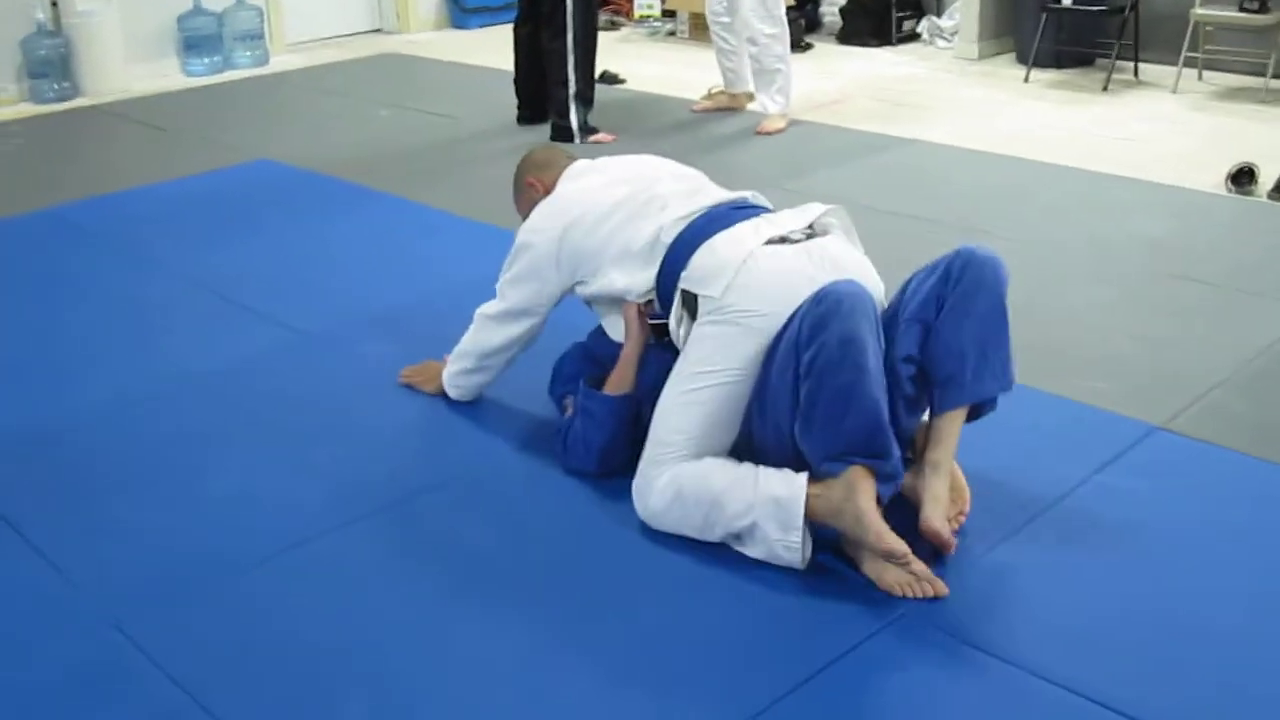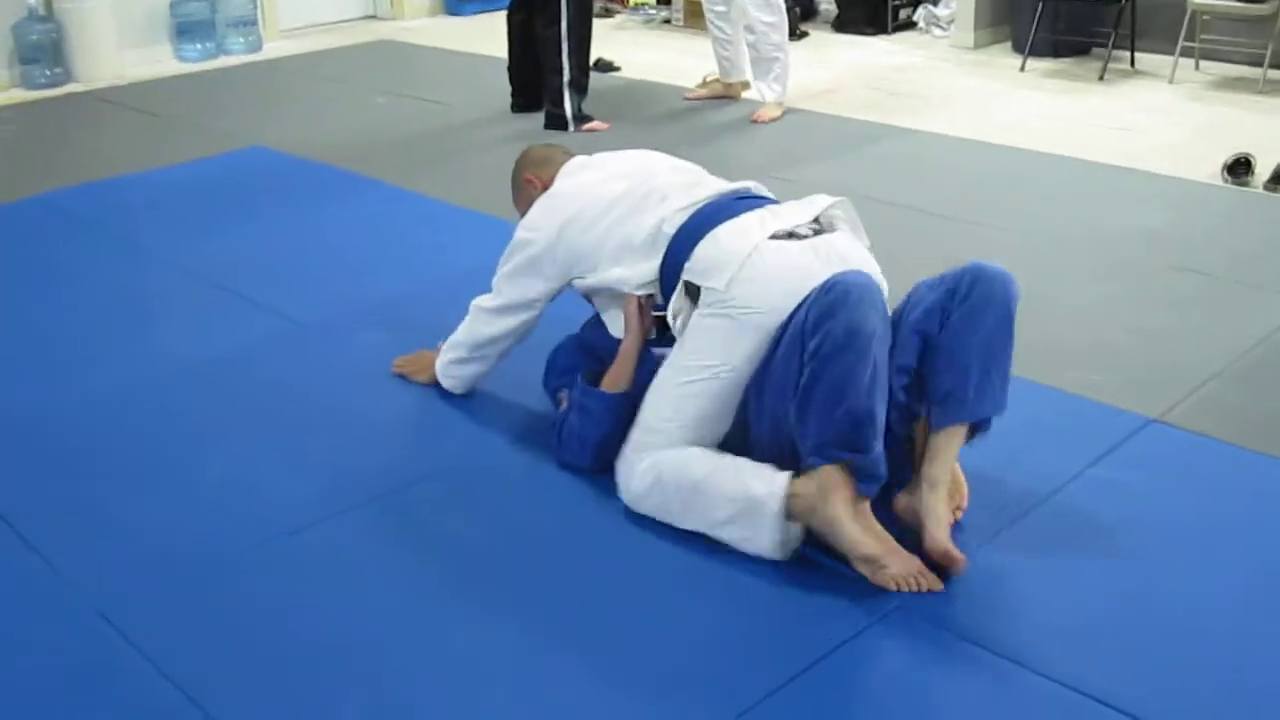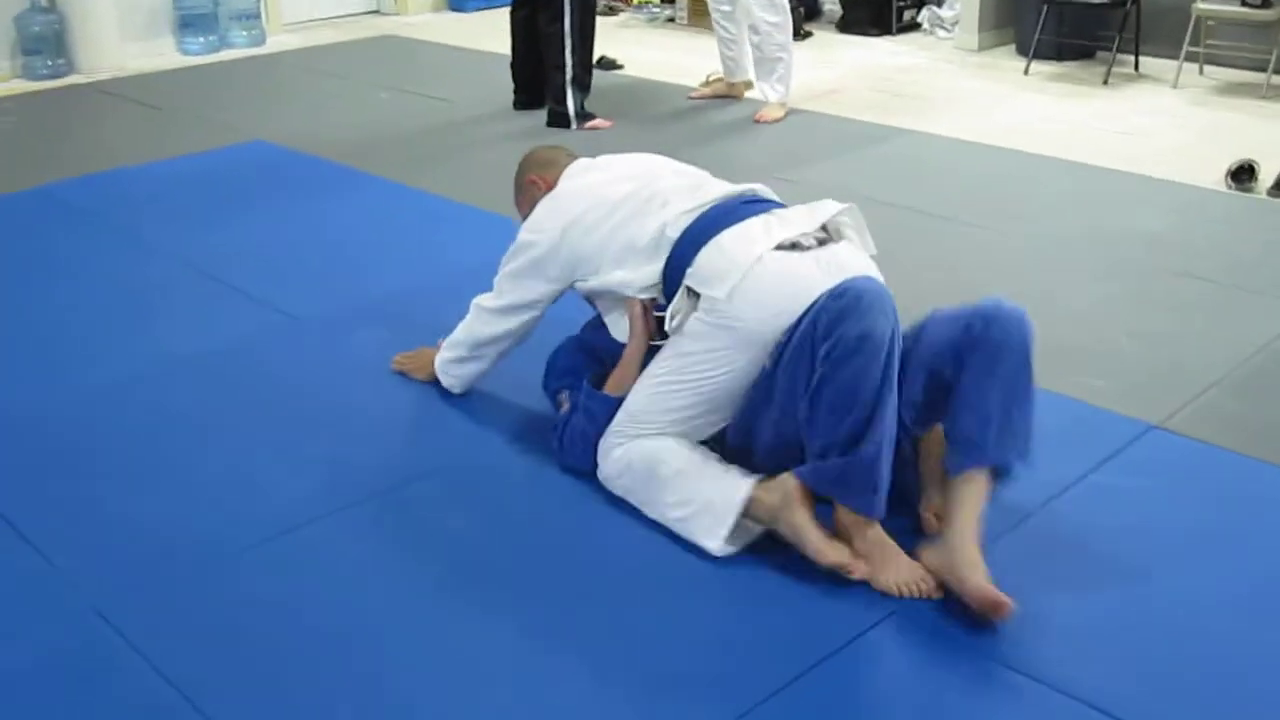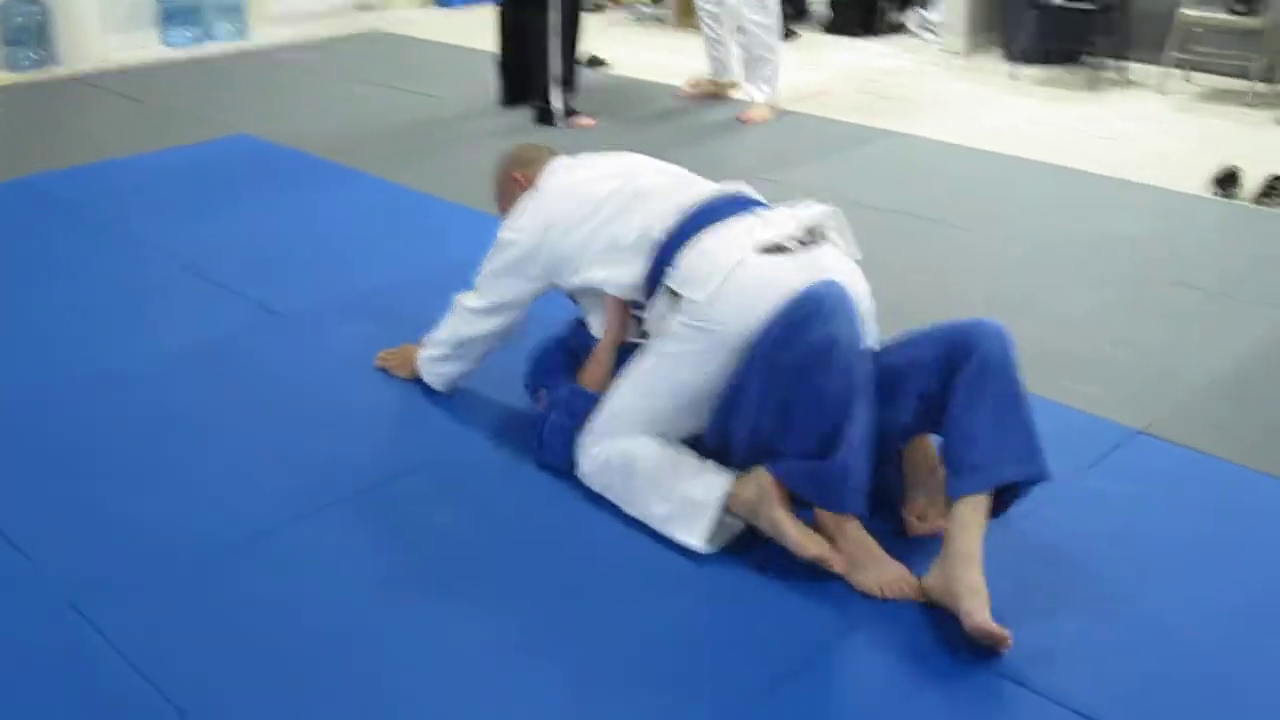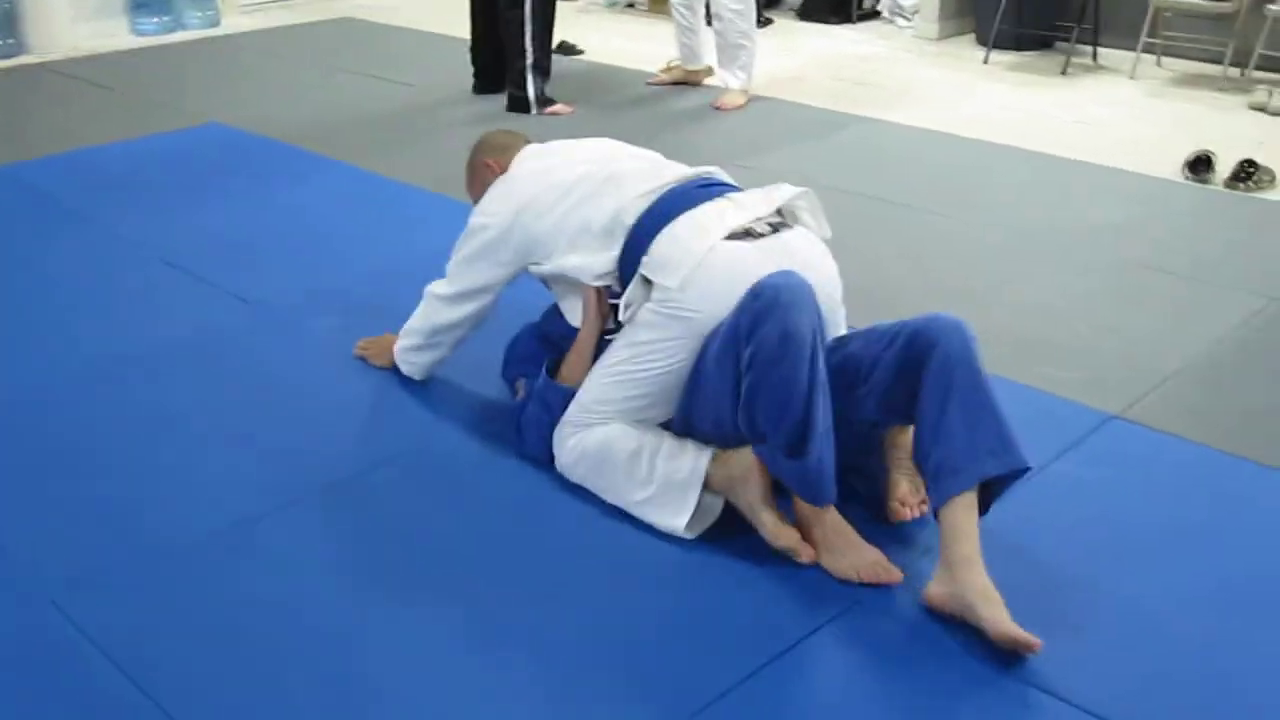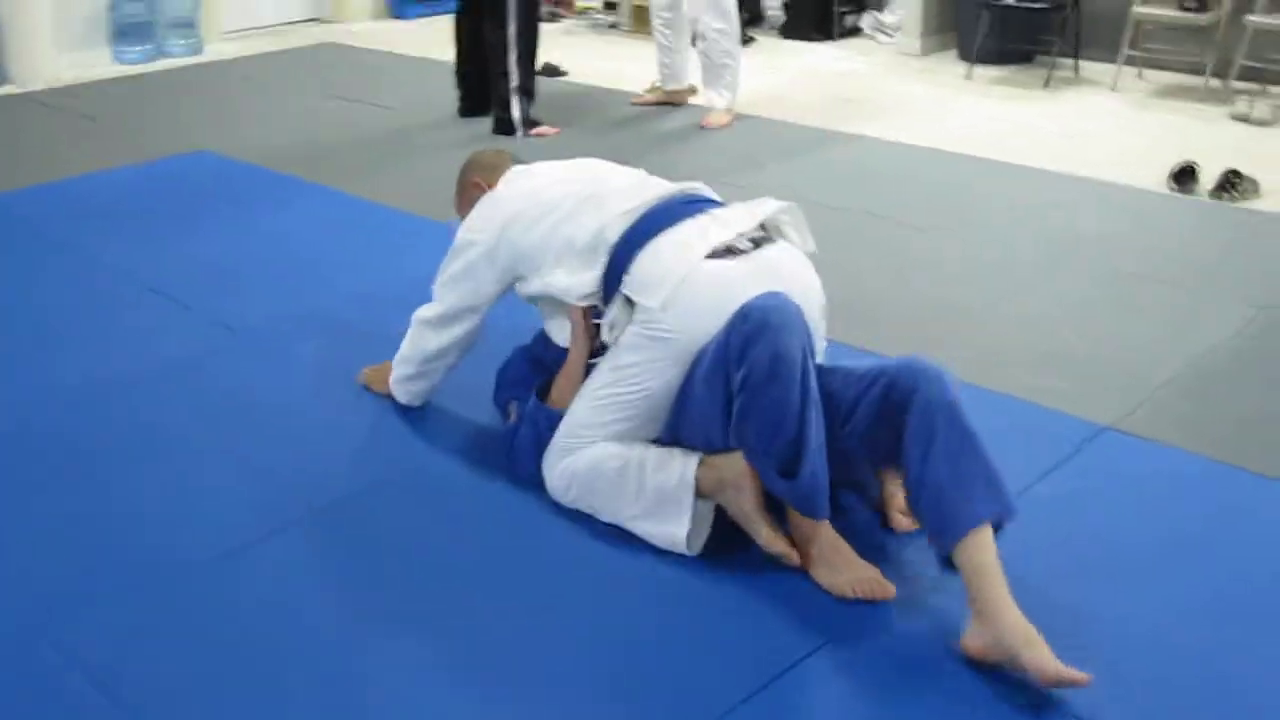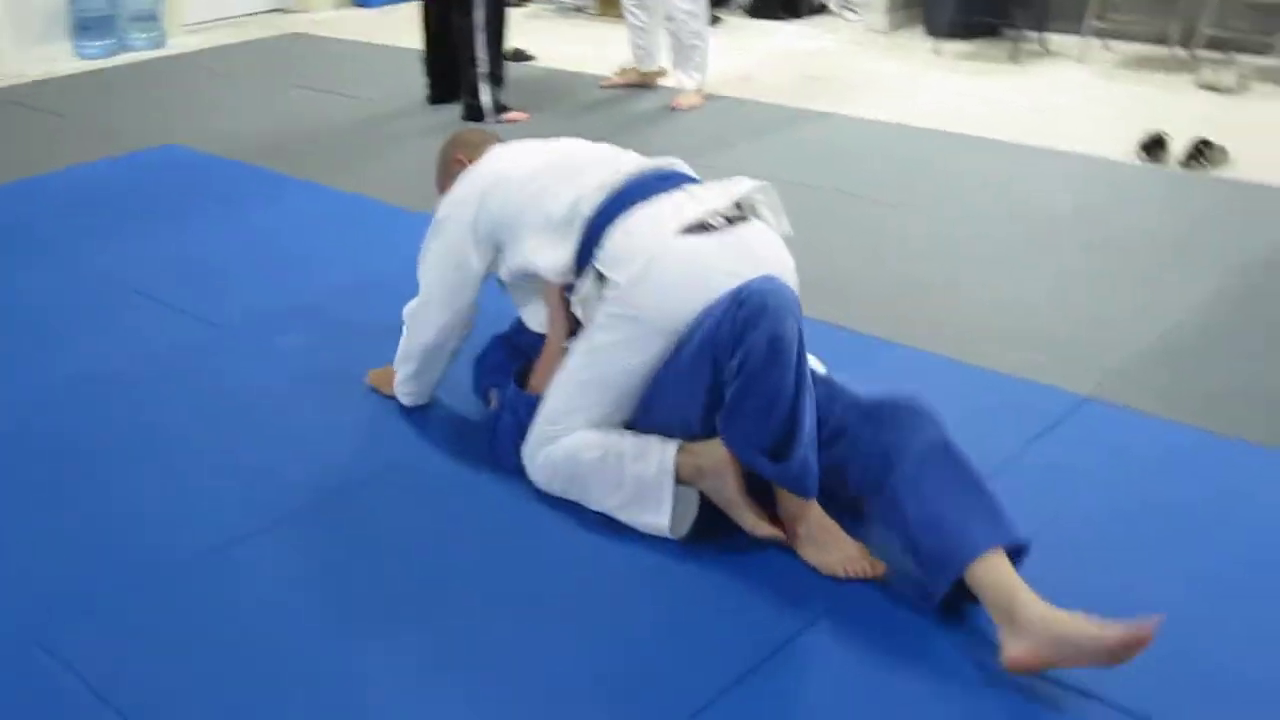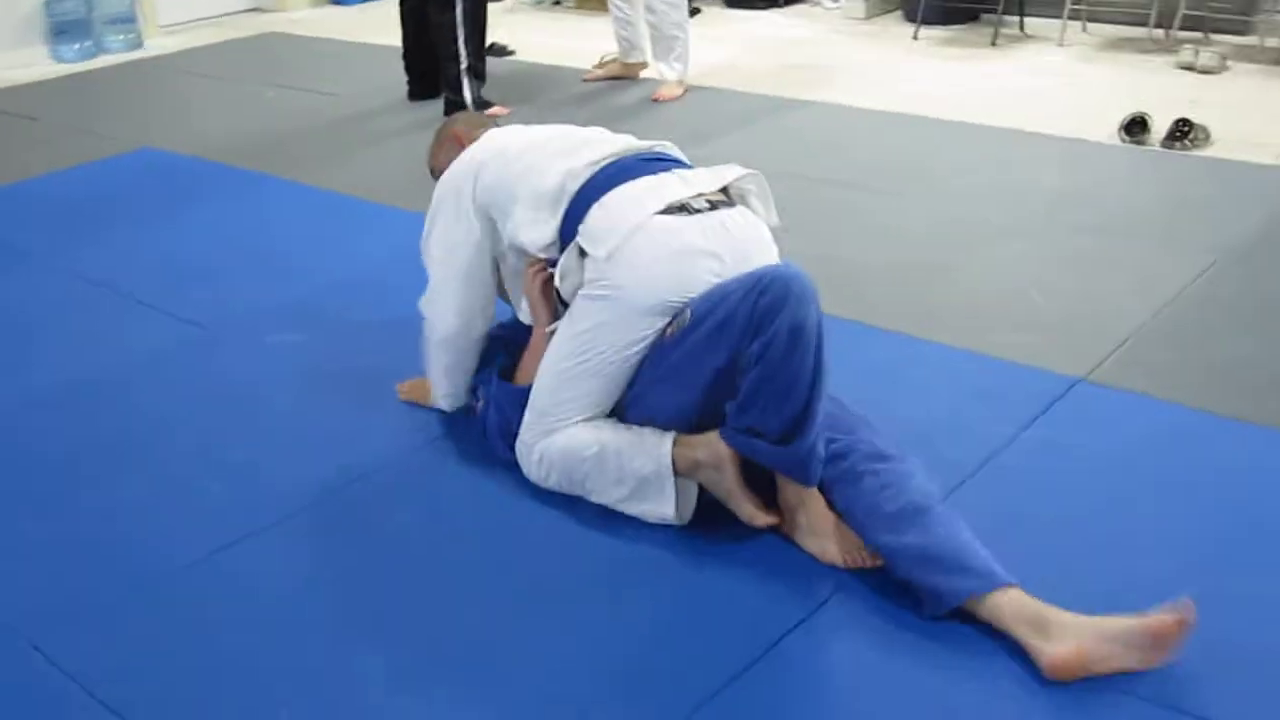
dt=0.1s
person 1, frame 1
right shoulder: (596, 357)
right elbow: (591, 456)
right wrist: (634, 339)
left hip: (860, 418)
right hip: (769, 429)
left knee: (975, 269)
right knee: (843, 304)
left ankle: (930, 474)
person 1, frame 2
right shoulder: (596, 347)
right elbow: (584, 449)
right wrist: (634, 335)
left hip: (854, 403)
right hip: (768, 422)
left knee: (985, 287)
right knee: (849, 293)
left ankle: (929, 497)
person 1, frame 3
right shoulder: (589, 350)
right elbow: (584, 451)
right wrist: (637, 341)
left hip: (856, 414)
right hip: (762, 426)
left knee: (997, 328)
right knee: (860, 302)
left ankle: (958, 547)
right ankle: (857, 532)
person 1, frame 4
right shoulder: (578, 347)
right elbow: (561, 446)
right wrist: (613, 333)
left hip: (825, 410)
right hip: (742, 426)
left knee: (978, 345)
right knee: (823, 304)
right ankle: (841, 533)
person 1, frame 5
right shoulder: (551, 336)
right elbow: (543, 436)
right wrist: (592, 323)
left hip: (804, 393)
right hip: (712, 412)
left knee: (939, 340)
right knee: (782, 296)
left ankle: (963, 575)
right ankle: (815, 518)
person 1, frame 6
right shoulder: (538, 363)
right elbow: (540, 459)
right wrist: (580, 347)
left hip: (794, 414)
right hip: (698, 431)
left knee: (914, 385)
right knee: (772, 318)
left ankle: (996, 617)
right ankle: (811, 536)
person 1, frame 7
right shoulder: (519, 350)
right elbow: (518, 443)
right wrist: (558, 331)
left hip: (761, 407)
right hip: (672, 414)
left knee: (896, 426)
right knee: (765, 302)
left ankle: (1025, 619)
right ankle: (799, 513)
person 1, frame 8
right shoulder: (511, 341)
right elbow: (512, 434)
right wrist: (541, 321)
left hip: (748, 398)
right hip: (654, 404)
left knee: (867, 464)
right knee: (781, 290)
left ankle: (1041, 626)
right ankle: (796, 502)
person 2, frame 1
left shoulder: (551, 219)
right shoulder: (648, 167)
left elbow: (503, 321)
left wrist: (453, 377)
left hip: (749, 287)
right hip: (835, 256)
left knee: (662, 488)
left ankle: (829, 500)
person 2, frame 2
left shoulder: (549, 214)
right shoulder: (645, 162)
left elbow: (498, 314)
left wrist: (446, 367)
left hip: (752, 282)
right hip: (840, 249)
left knee: (647, 474)
left ankle: (807, 496)
person 2, frame 3
left shoulder: (553, 215)
right shoulder: (649, 165)
left elbow: (498, 311)
left wrist: (446, 366)
left hip: (752, 287)
right hip: (842, 260)
left knee: (626, 455)
left ankle: (768, 502)
person 2, frame 4
left shoulder: (539, 213)
right shoulder: (629, 164)
left elbow: (482, 311)
left wrist: (430, 364)
left hip: (732, 289)
right hip: (826, 265)
left knee: (605, 451)
left ankle: (747, 499)
person 2, frame 5
left shoulder: (506, 196)
right shoulder: (600, 151)
left elbow: (452, 300)
left wrist: (406, 353)
left hip: (707, 277)
right hip: (799, 248)
left knee: (582, 443)
left ankle: (725, 472)
person 2, frame 6
left shoulder: (492, 215)
right shoulder: (586, 173)
left elbow: (444, 320)
left wrist: (402, 381)
left hip: (692, 295)
left knee: (573, 465)
left ankle: (716, 476)
person 2, frame 7
left shoulder: (471, 189)
right shoulder: (586, 152)
left elbow: (436, 319)
left wrist: (409, 383)
left hip: (658, 273)
right hip: (755, 242)
left knee: (550, 451)
left ankle: (692, 466)
person 2, frame 8
left shoulder: (465, 174)
right shoulder: (574, 138)
left elbow: (458, 314)
left wrist: (446, 395)
left hip: (648, 255)
left knee: (546, 450)
left ankle: (695, 457)
